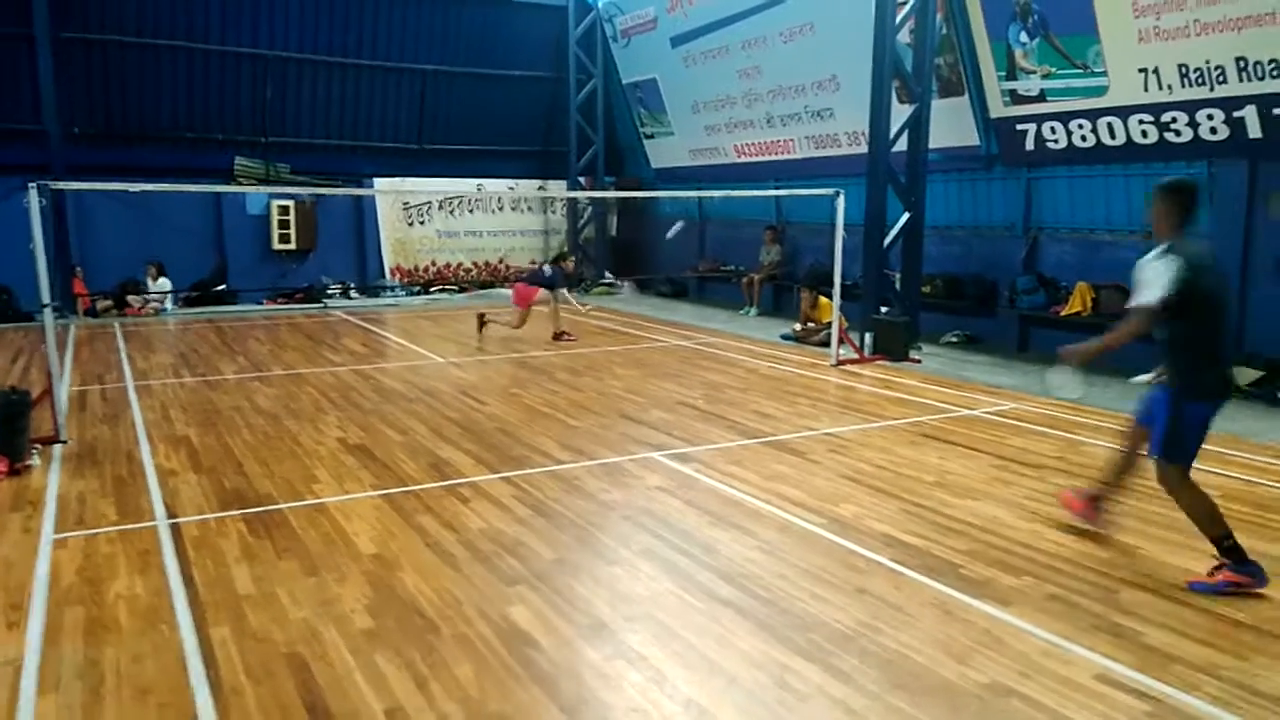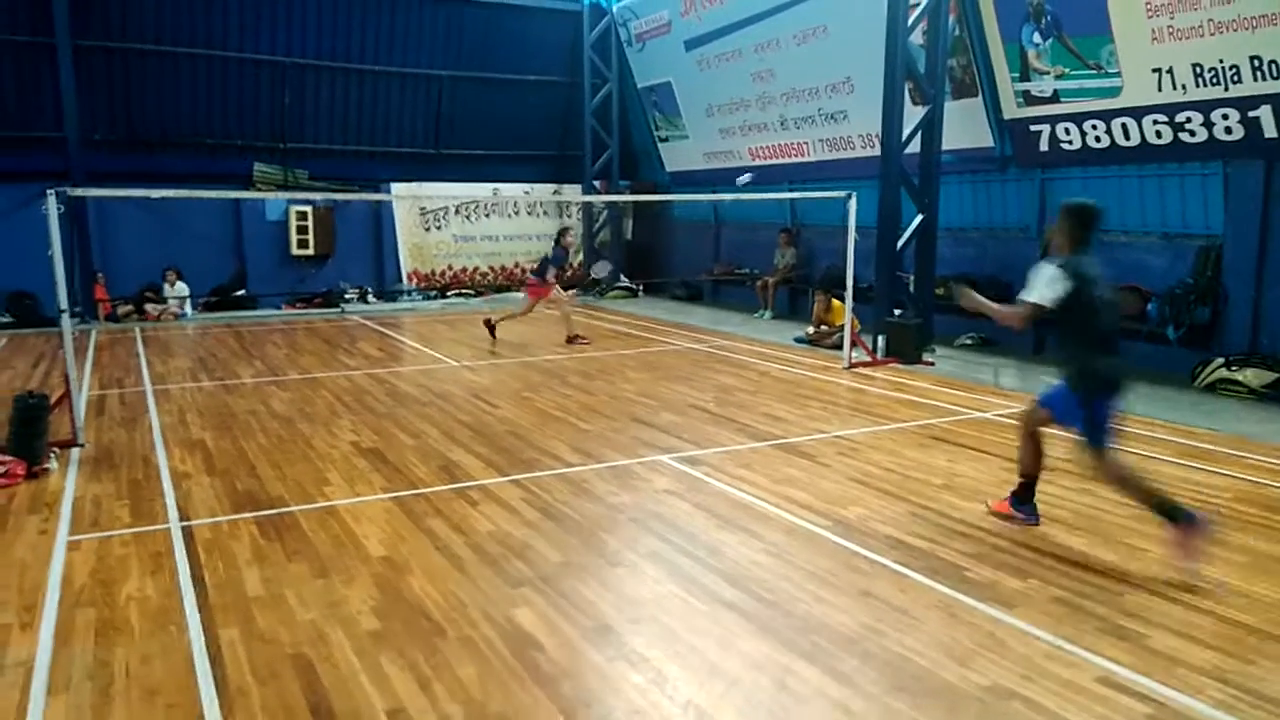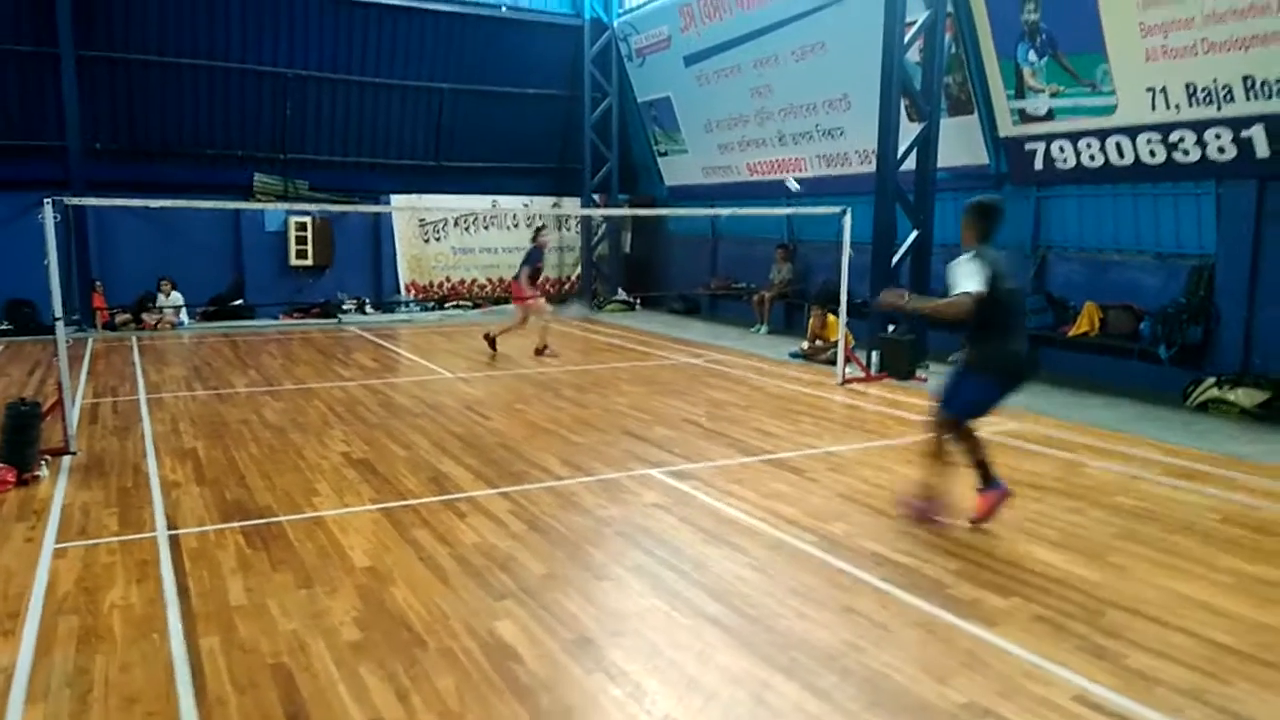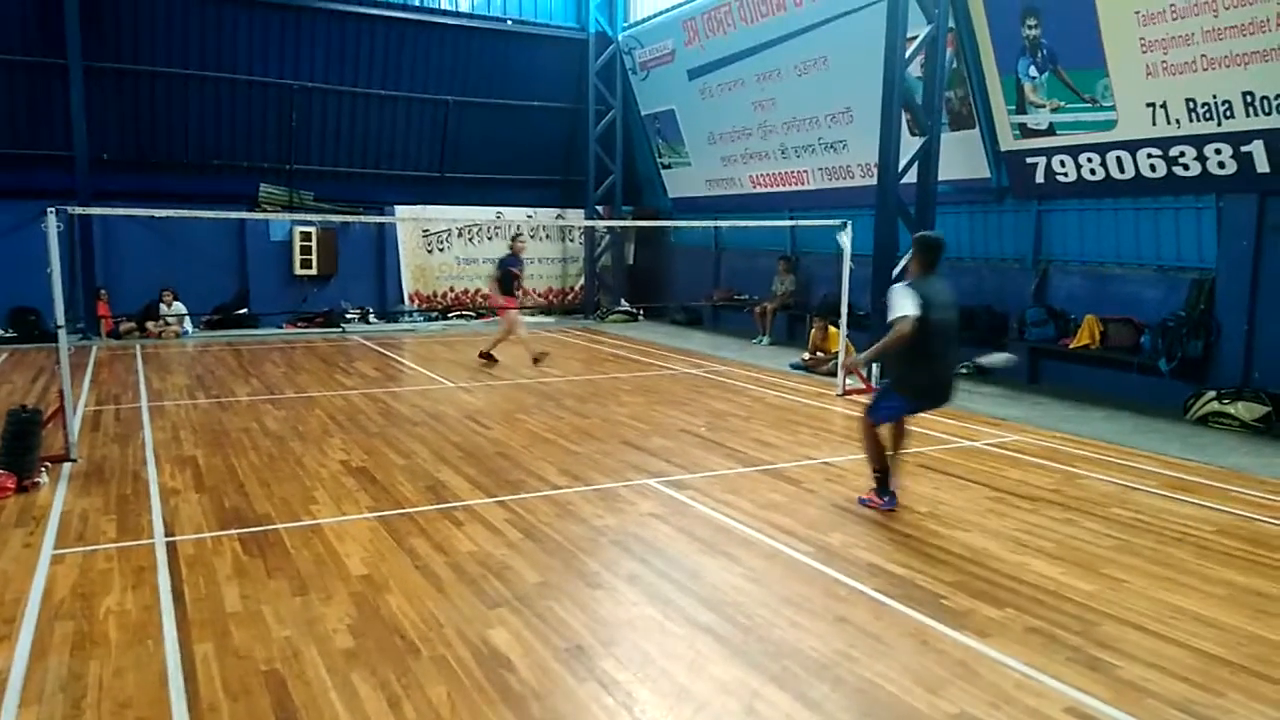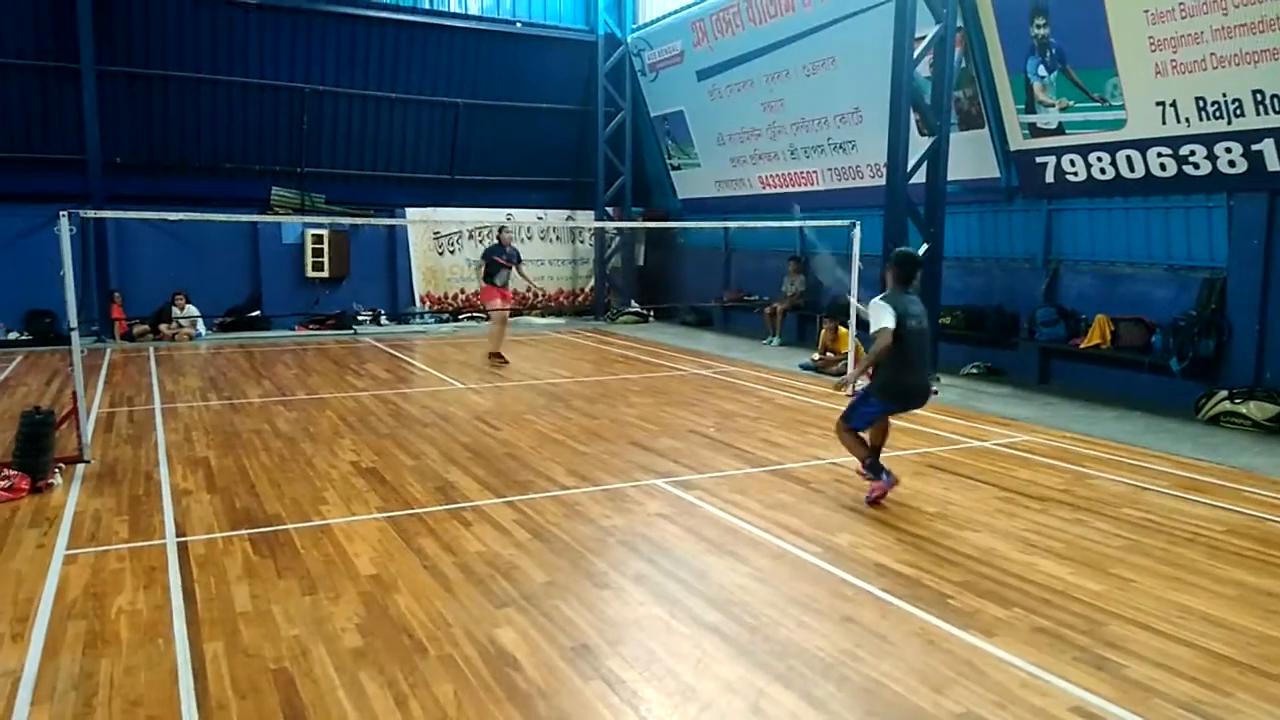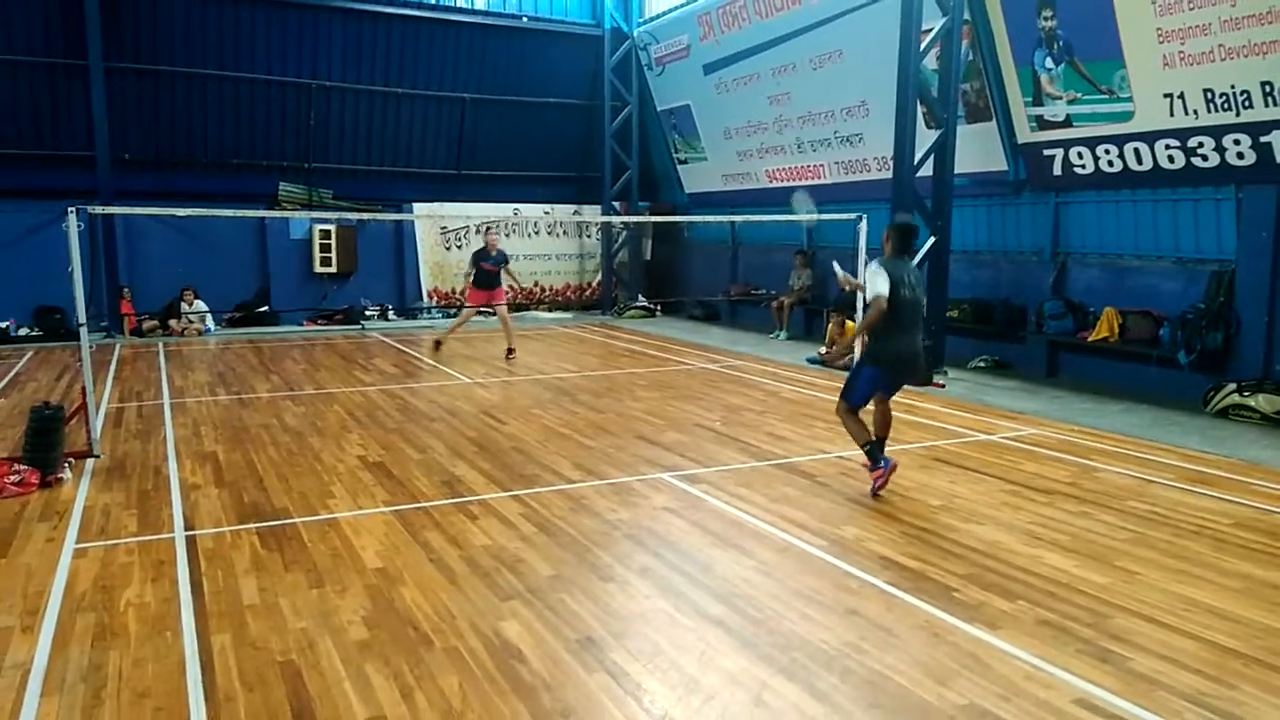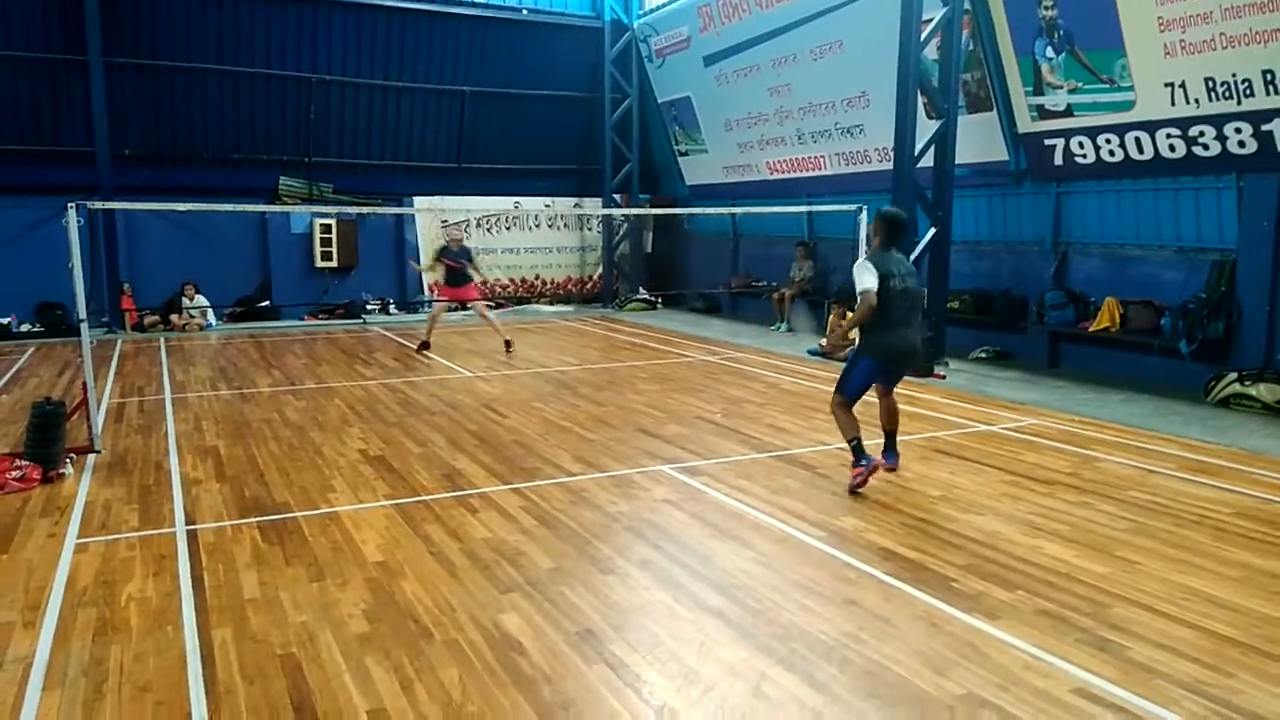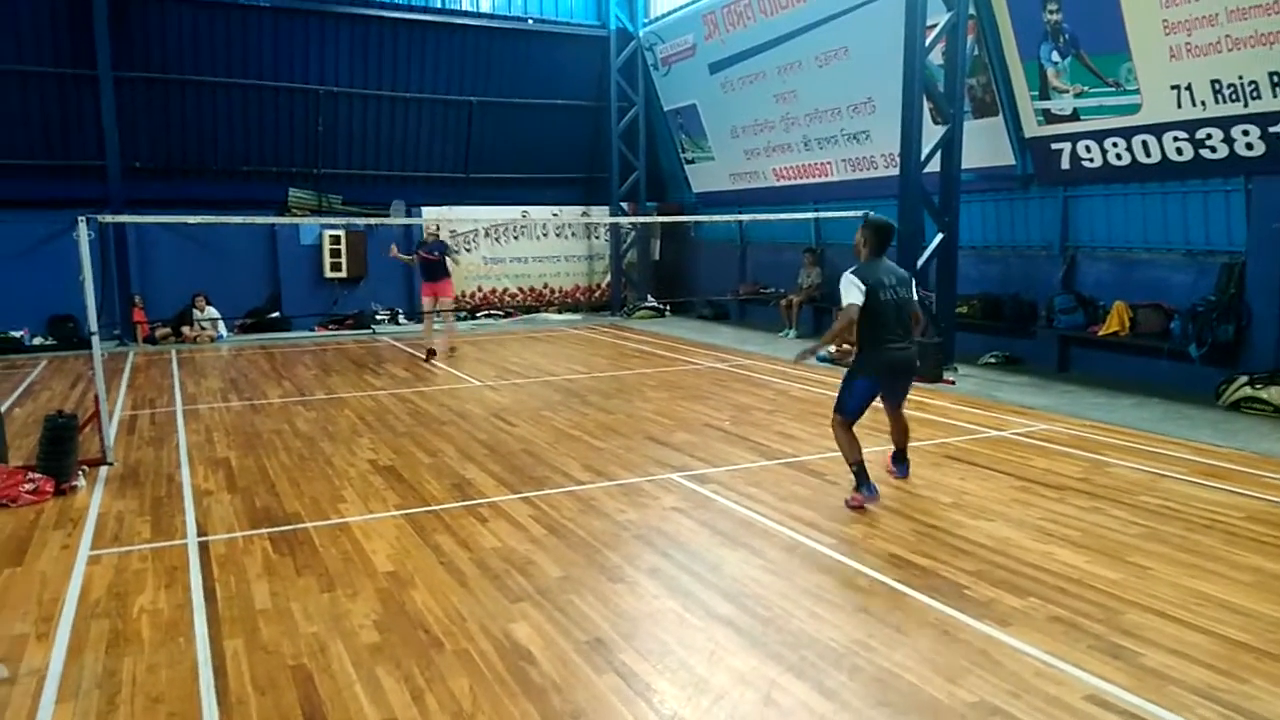
dt=0.2s
person 1, frame 1
left shoulder: (1159, 262)
right shoulder: (1199, 253)
left elbow: (1134, 327)
left wrist: (1085, 350)
left hip: (1191, 381)
right hip: (1205, 375)
left knee: (1172, 475)
right knee: (1137, 432)
left ankle: (1239, 564)
right ankle: (1095, 503)
person 1, frame 2
left shoulder: (1054, 270)
right shoulder: (1087, 268)
left elbow: (1017, 318)
left wrist: (978, 302)
left hip: (1089, 376)
right hip: (1098, 370)
left knee: (1100, 459)
right knee: (1031, 419)
left ankle: (1182, 519)
right ankle: (1022, 503)
person 1, frame 3
left shoulder: (969, 262)
right shoulder: (997, 259)
left elbow: (964, 305)
left wrist: (909, 303)
left hip: (989, 361)
right hip: (1014, 359)
left knee: (941, 422)
right knee: (956, 424)
left ankle: (929, 498)
right ankle: (989, 487)
person 1, frame 4
left shoulder: (904, 290)
right shoulder: (944, 291)
left elbow: (903, 330)
left wrist: (868, 355)
left hip: (910, 382)
right hip: (941, 386)
left knee: (870, 423)
right knee: (895, 414)
left ankle: (883, 492)
right ankle: (888, 471)
person 1, frame 5
left shoulder: (882, 303)
right shoulder: (916, 304)
left elbow: (884, 341)
left wrist: (857, 371)
right wrist: (867, 314)
left hip: (891, 387)
right hip: (920, 389)
left knee: (845, 427)
right knee: (879, 414)
left ankle: (881, 475)
right ankle: (872, 466)
person 1, frame 6
left shoulder: (878, 268)
right shoulder: (913, 274)
left elbow: (878, 308)
left wrist: (854, 335)
right wrist: (858, 287)
left hip: (883, 354)
right hip: (913, 356)
left knee: (846, 409)
right knee: (881, 397)
left ankle: (878, 462)
right ankle: (877, 456)
person 1, frame 7
left shoulder: (867, 263)
right shoulder: (907, 266)
left elbow: (868, 303)
left wrist: (843, 330)
left hip: (878, 346)
right hip: (910, 346)
left knee: (840, 403)
right knee: (884, 392)
left ankle: (861, 459)
right ankle: (890, 453)
person 1, frame 8
left shoulder: (854, 276)
right shoulder: (902, 275)
left elbow: (849, 318)
right elbow: (918, 319)
left wrist: (816, 346)
left hip: (873, 362)
right hip: (906, 360)
left knee: (841, 422)
right knee: (894, 408)
left ankle: (864, 485)
right ankle: (900, 462)
